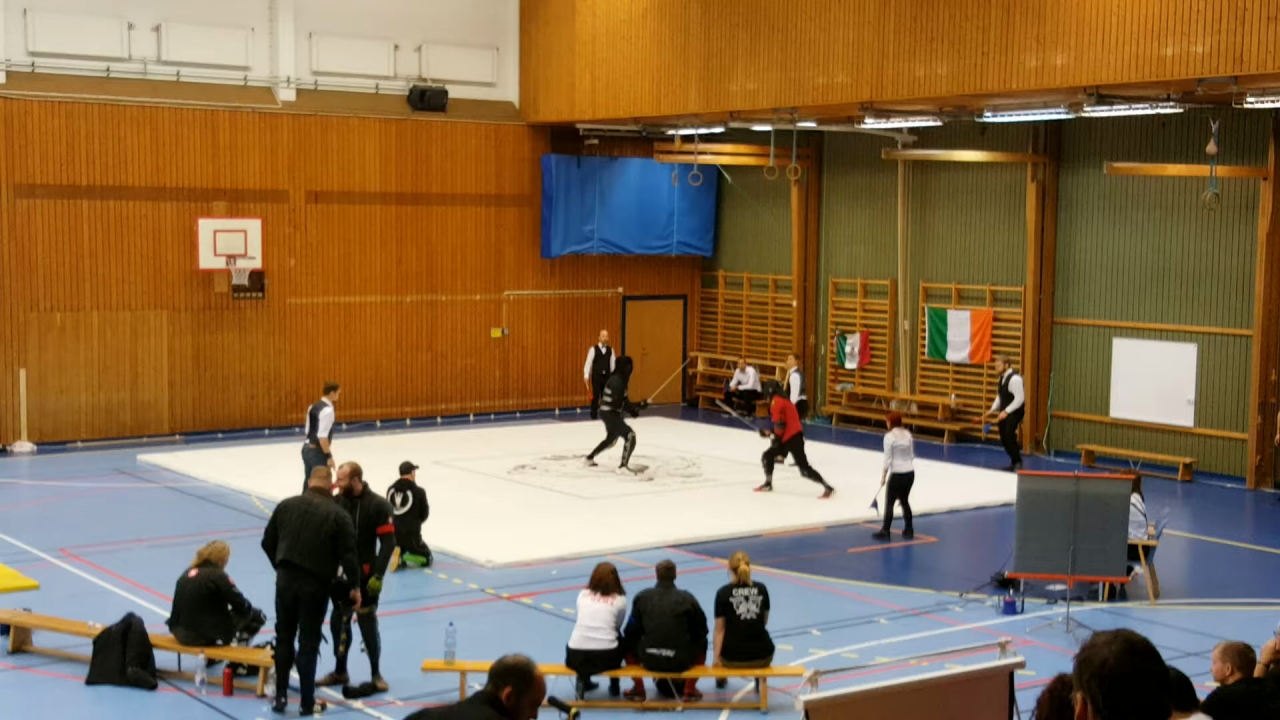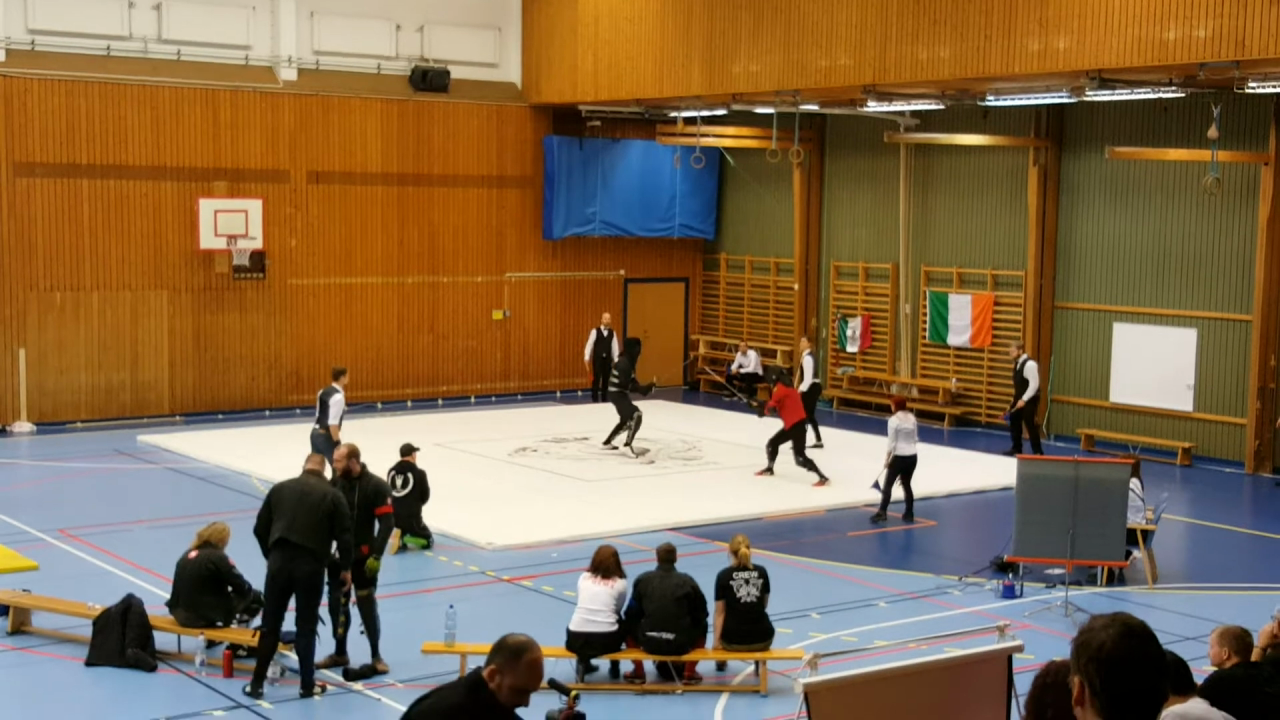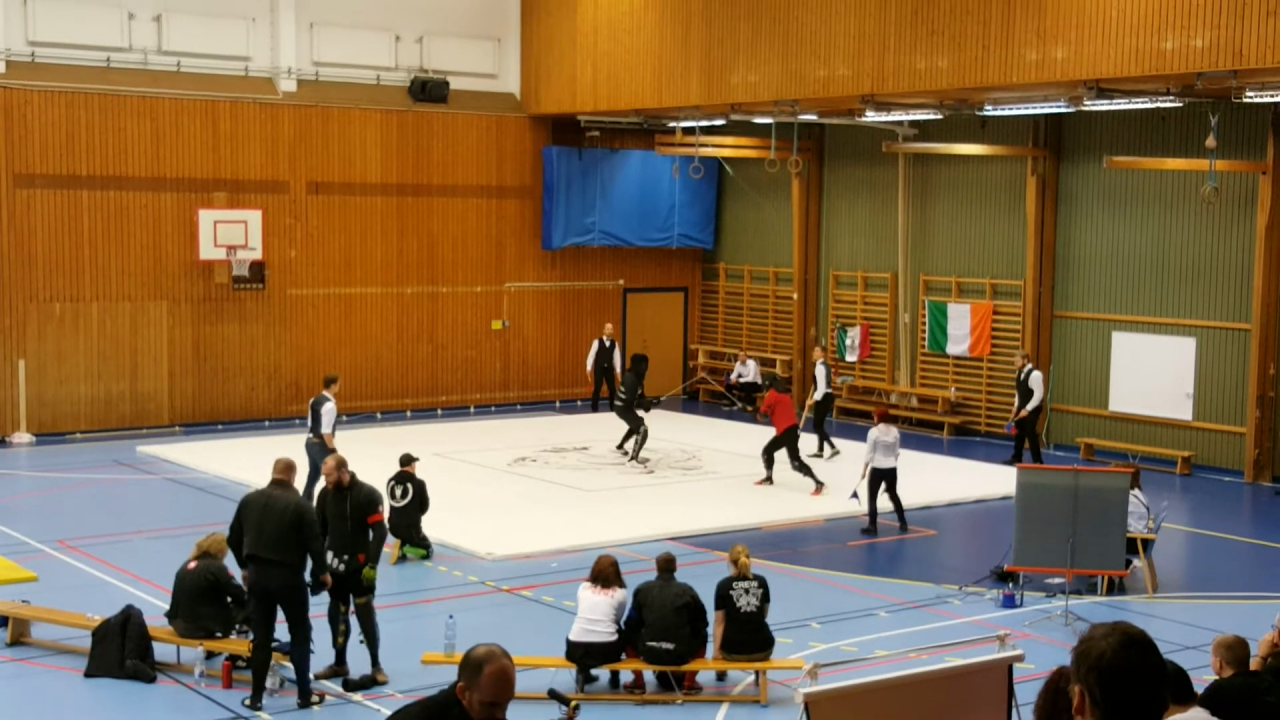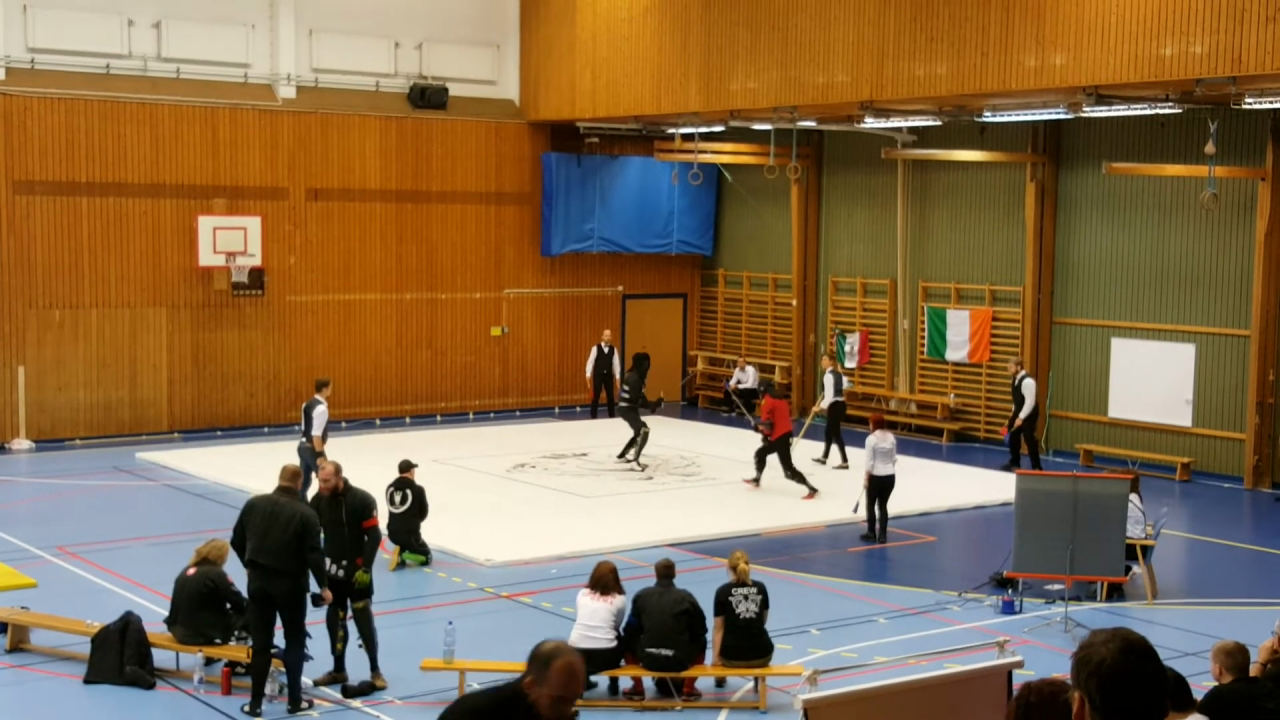
dt=0.5s
person 1, frame 1
left shoulder: (286, 505)
right shoulder: (338, 515)
left elbow: (267, 542)
right elbow: (347, 555)
right wrist: (354, 586)
left hip: (286, 580)
right hip: (315, 585)
left knee: (284, 637)
right knee: (308, 643)
left ankle: (280, 695)
right ankle: (307, 702)
person 1, frame 2
left shoulder: (280, 488)
right shoulder: (333, 496)
left elbow: (260, 528)
right elbow: (344, 536)
left wrist: (269, 556)
right wrist: (345, 568)
left hip: (280, 561)
right hip: (311, 566)
left knee: (270, 624)
right knee: (306, 626)
left ankle: (257, 682)
right ankle: (307, 684)
person 1, frame 3
left shoulder: (249, 500)
right shoulder: (300, 505)
left elbow: (233, 539)
right elbow: (314, 543)
left wrist: (244, 567)
right wrist: (322, 572)
left hip: (257, 575)
right hip: (288, 576)
left knee: (261, 637)
right knee: (300, 634)
left ankle: (256, 696)
right ankle: (305, 694)
person 1, frame 4
left shoulder: (253, 504)
right shoulder: (305, 514)
left elbow: (237, 541)
right elbow: (314, 554)
right wrist: (323, 587)
left hip: (258, 581)
right hip: (290, 584)
left knee: (260, 643)
right knee: (295, 641)
left ankle: (255, 702)
right ankle: (295, 701)
person 2, frame 1
left shoulder: (378, 505)
right shoulder: (336, 502)
left elbow: (388, 543)
left wrist: (378, 575)
left hip: (364, 575)
left knee: (368, 624)
right knee: (339, 622)
left ankle: (376, 674)
right ankle: (340, 671)
person 2, frame 2
left shoulder: (377, 486)
right shoulder: (334, 483)
left elbow: (386, 523)
left wrist: (376, 556)
left hip: (362, 556)
left knee: (367, 606)
right knee: (337, 603)
left ankle: (376, 656)
right ankle: (340, 654)
person 2, frame 3
left shoulder: (368, 495)
right shoulder: (326, 494)
left elbow: (380, 532)
right elbow: (320, 529)
left wrist: (372, 564)
left hip: (359, 565)
right hip: (334, 564)
left knee: (365, 615)
right knee: (337, 614)
left ankle: (376, 666)
right ankle: (339, 664)
person 2, frame 4
left shoulder: (362, 500)
right shoulder: (318, 501)
left elbow: (374, 536)
left wrist: (366, 569)
left hip: (356, 569)
right hip: (331, 570)
left knee: (364, 620)
right knee: (335, 619)
left ankle: (375, 671)
right ankle: (338, 671)
